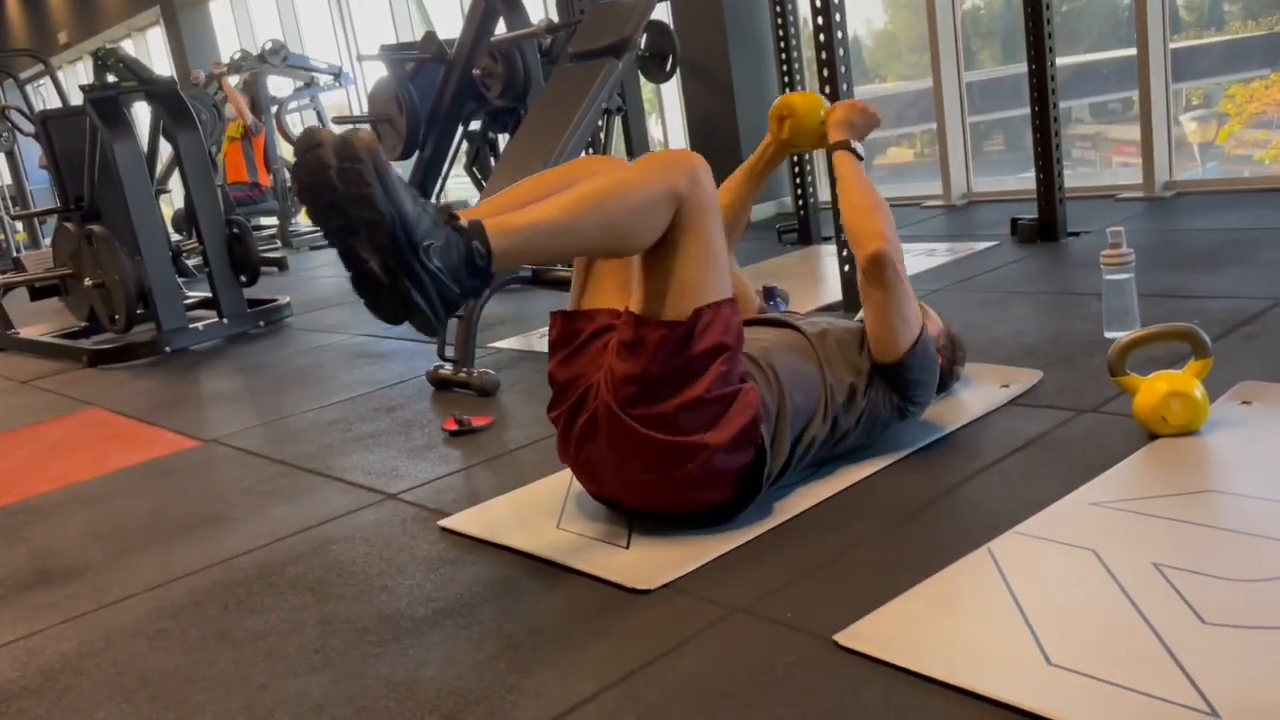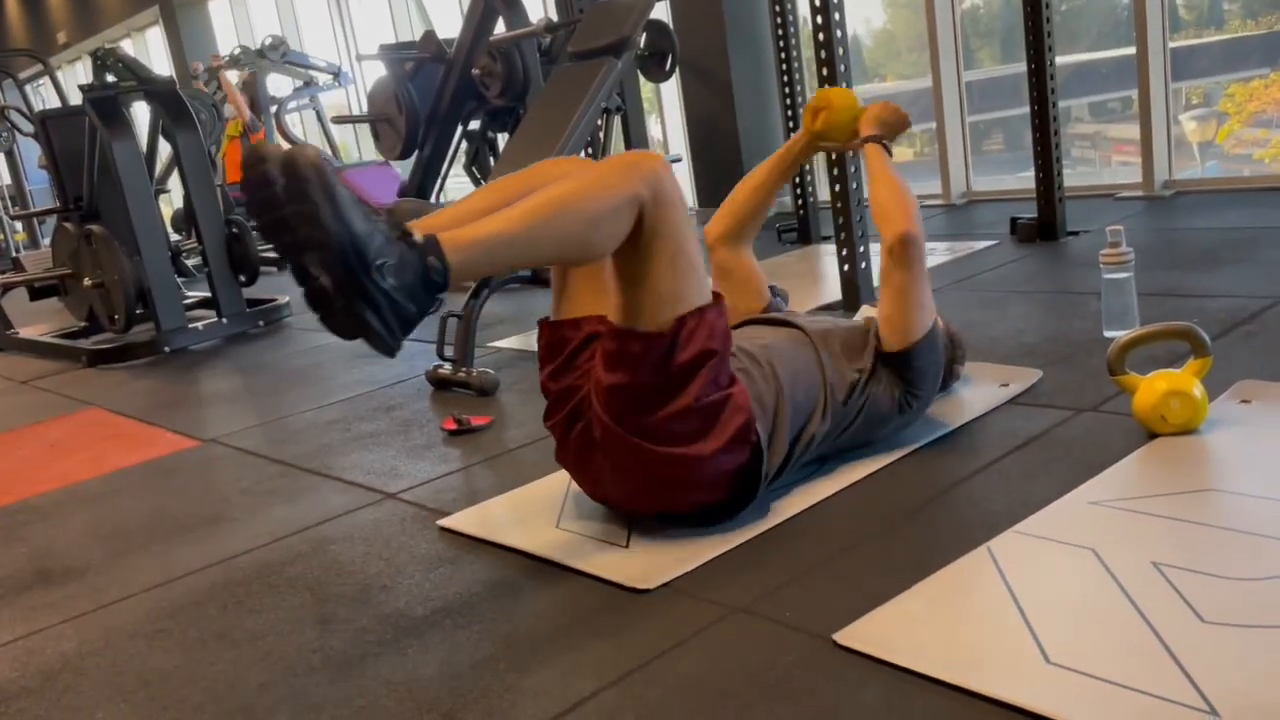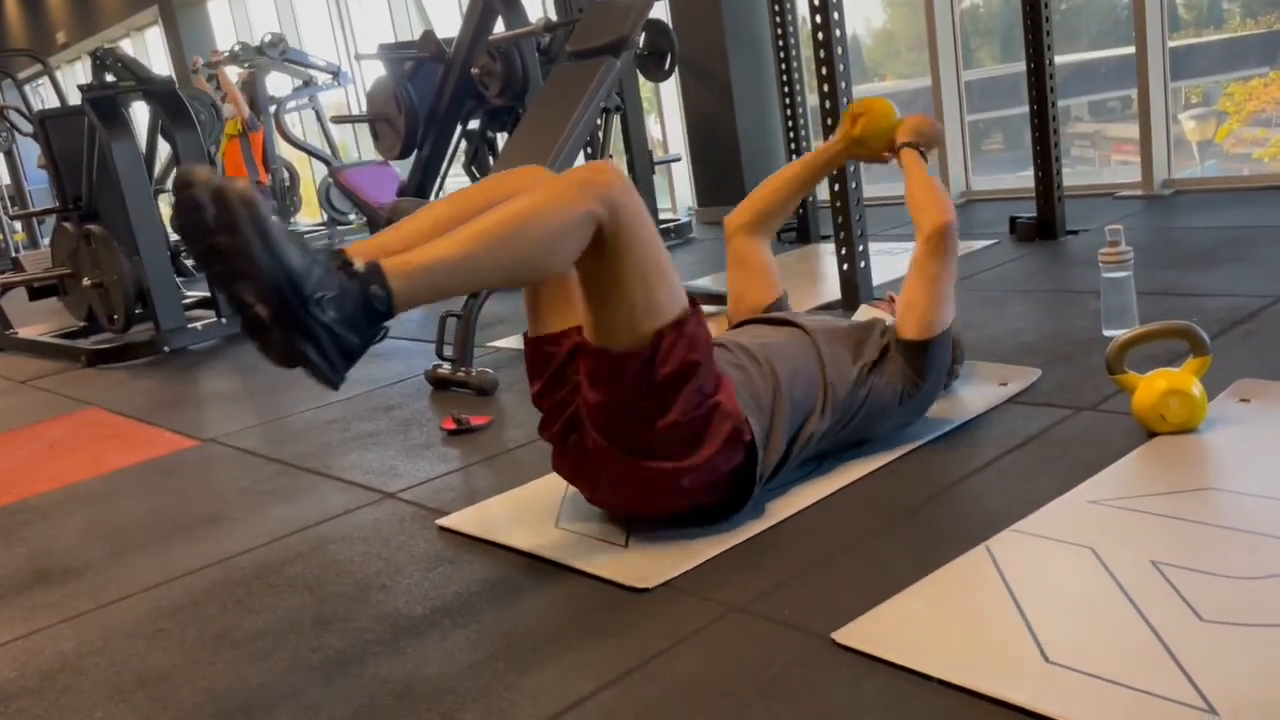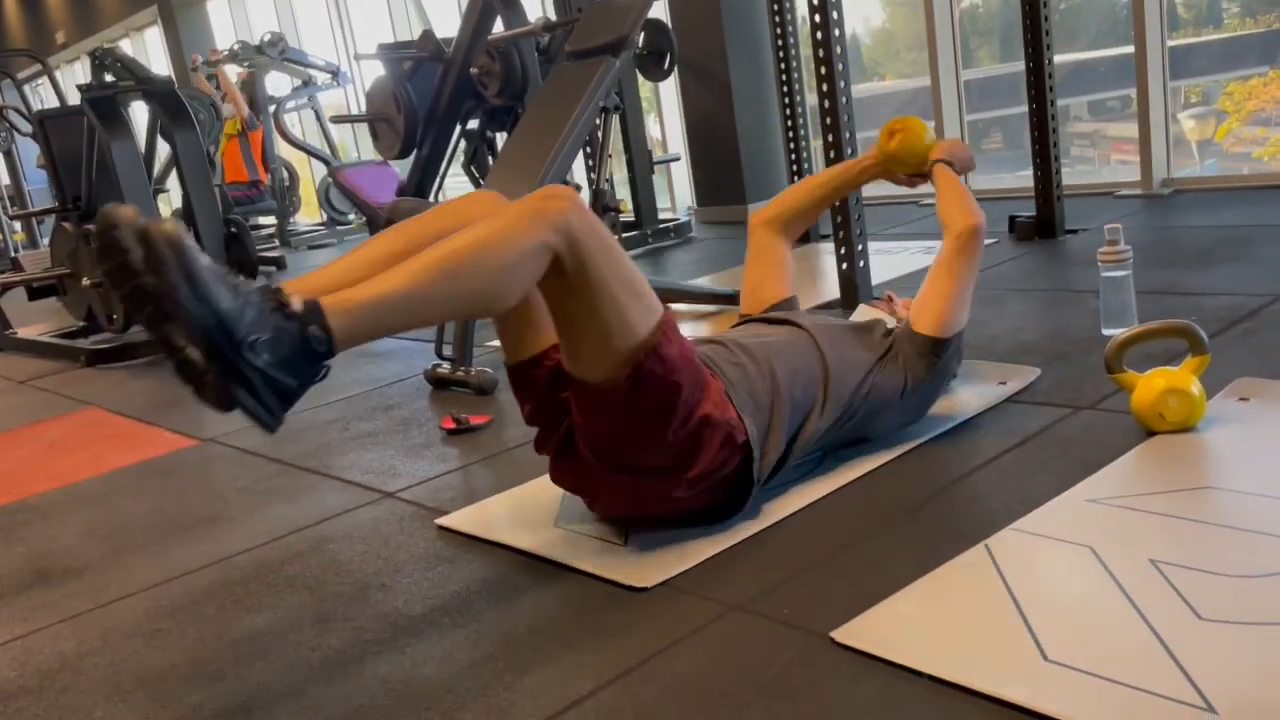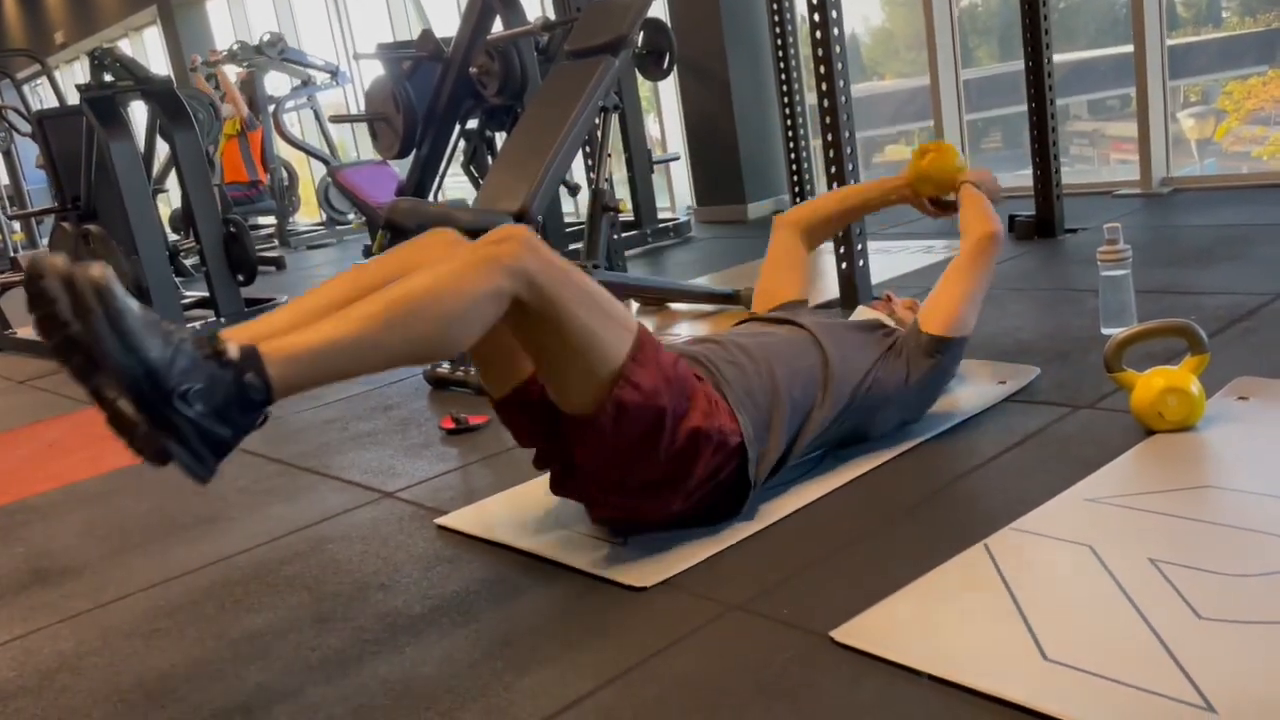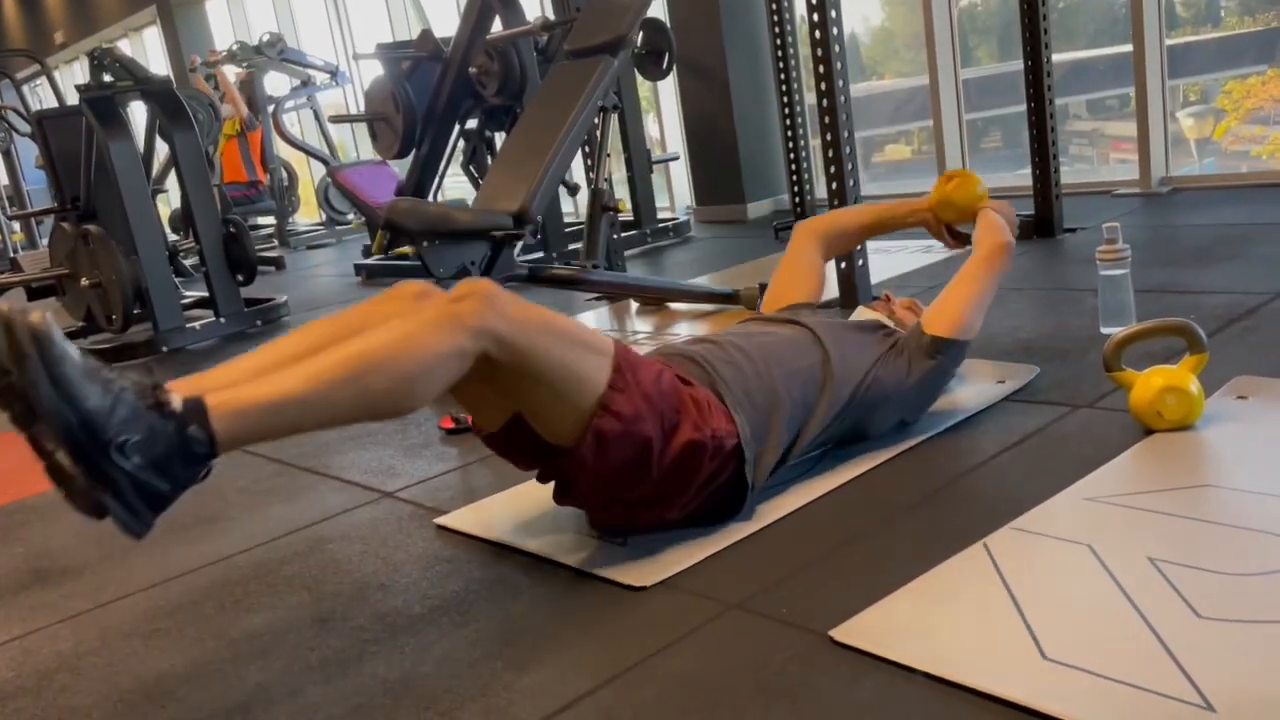
dt=0.1s
person 1, frame 1
left shoulder: (902, 380)
right shoulder: (787, 335)
left elbow: (879, 257)
right elbow: (713, 244)
left wrist: (840, 145)
right wrist: (773, 149)
left hip: (689, 446)
right hip: (602, 424)
left knee: (678, 175)
right knee: (605, 172)
left ankle: (455, 261)
right ankle: (443, 249)
person 1, frame 2
left shoulder: (899, 375)
right shoulder: (801, 336)
left elbow: (905, 246)
right elbow: (728, 231)
left wrist: (870, 145)
right wrist: (804, 145)
left hip: (692, 443)
right hip: (598, 427)
left knee: (644, 172)
right knee: (571, 173)
left ankle: (409, 278)
right ankle: (389, 255)
person 1, frame 3
left shoulder: (900, 378)
right shoulder: (792, 331)
left elbow: (939, 236)
right elbow: (745, 226)
left wrist: (907, 153)
right wrist: (837, 149)
left hip: (682, 452)
right hip: (594, 426)
left knee: (599, 187)
right knee: (532, 185)
left ankle: (353, 305)
right ankle: (338, 285)
person 1, frame 4
left shoulder: (903, 373)
right shoulder: (795, 327)
left elbow: (962, 245)
right elbow: (769, 221)
left wrist: (942, 174)
right wrist: (870, 163)
left hip: (692, 445)
right hip: (601, 432)
left knee: (554, 213)
right knee: (481, 214)
left ankle: (291, 348)
right ankle: (266, 317)
person 1, frame 5
left shoulder: (902, 370)
right shoulder: (798, 327)
left elbow: (983, 248)
right elbow: (794, 227)
left wrist: (971, 194)
right wrist: (900, 187)
left hip: (688, 454)
right hip: (604, 435)
left knee: (509, 254)
right knee: (444, 248)
left ankle: (230, 389)
right ankle: (206, 366)
person 1, frame 6
left shoulder: (898, 376)
right shoulder: (809, 325)
left elbow: (991, 265)
right elbow: (812, 230)
left wrist: (989, 225)
right wrist: (915, 211)
left hip: (690, 442)
right hip: (631, 396)
left knee: (474, 311)
right knee: (413, 303)
left ankle: (177, 442)
right ankle: (151, 410)
